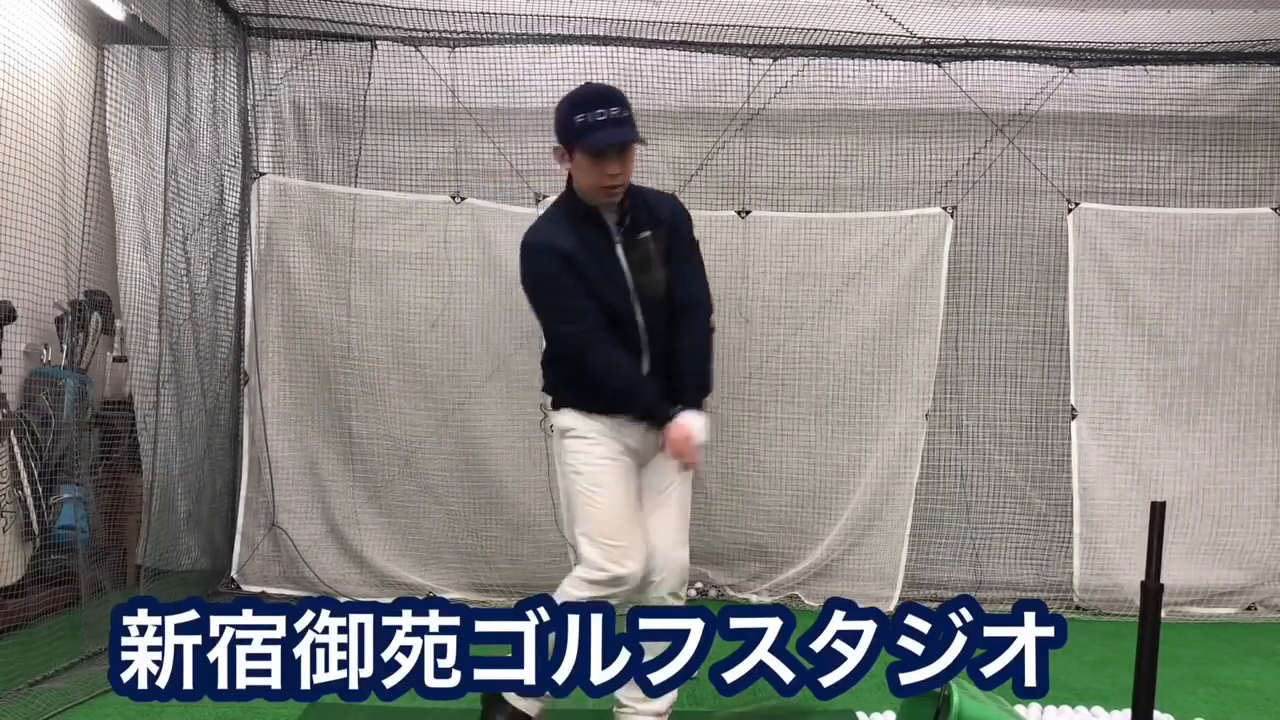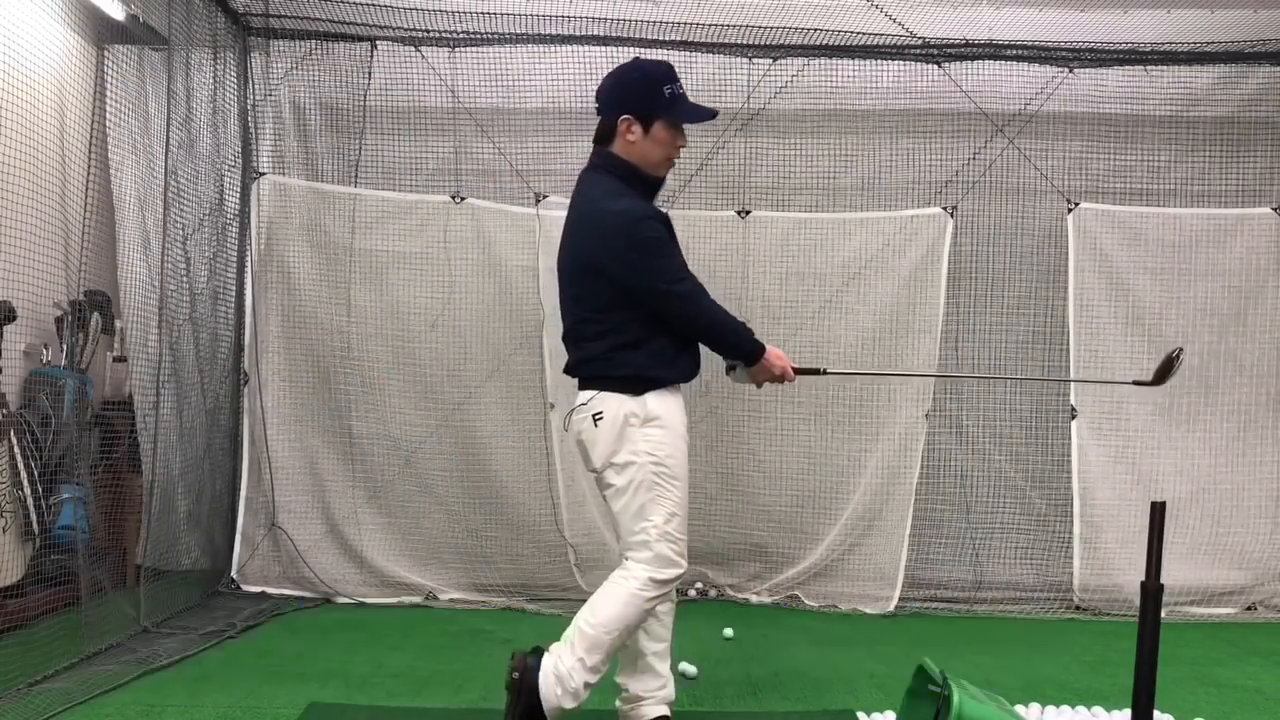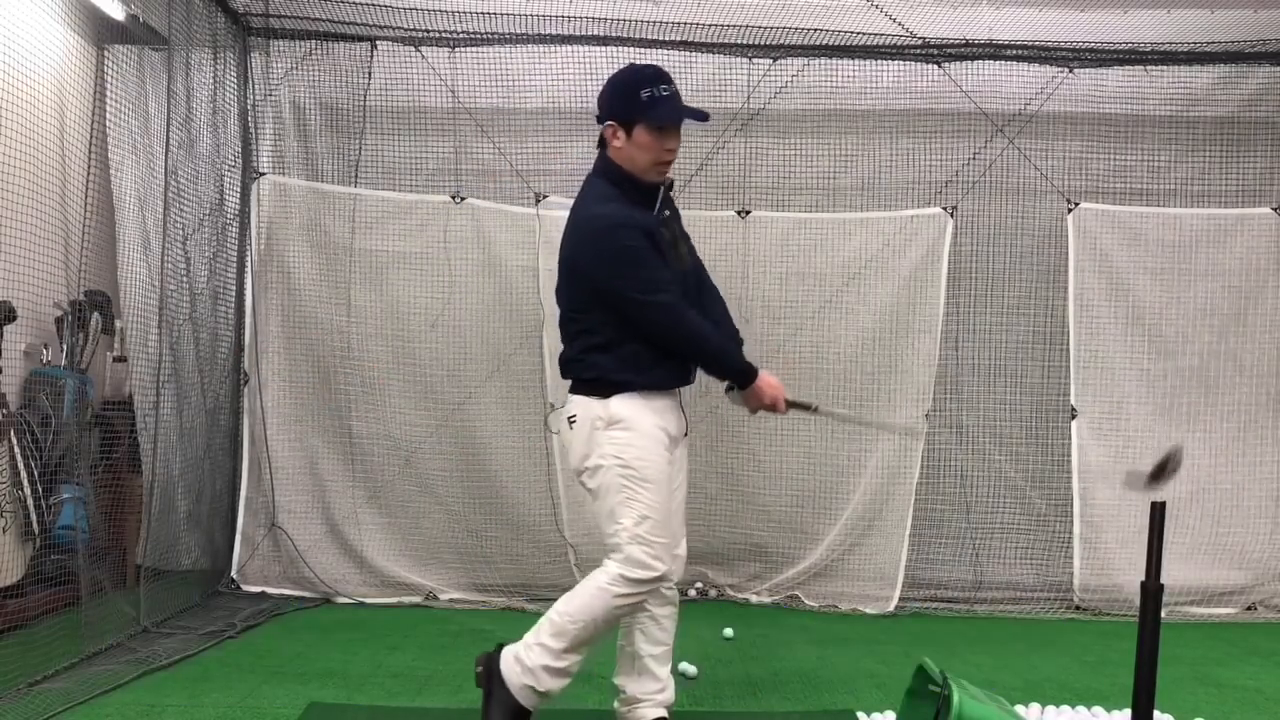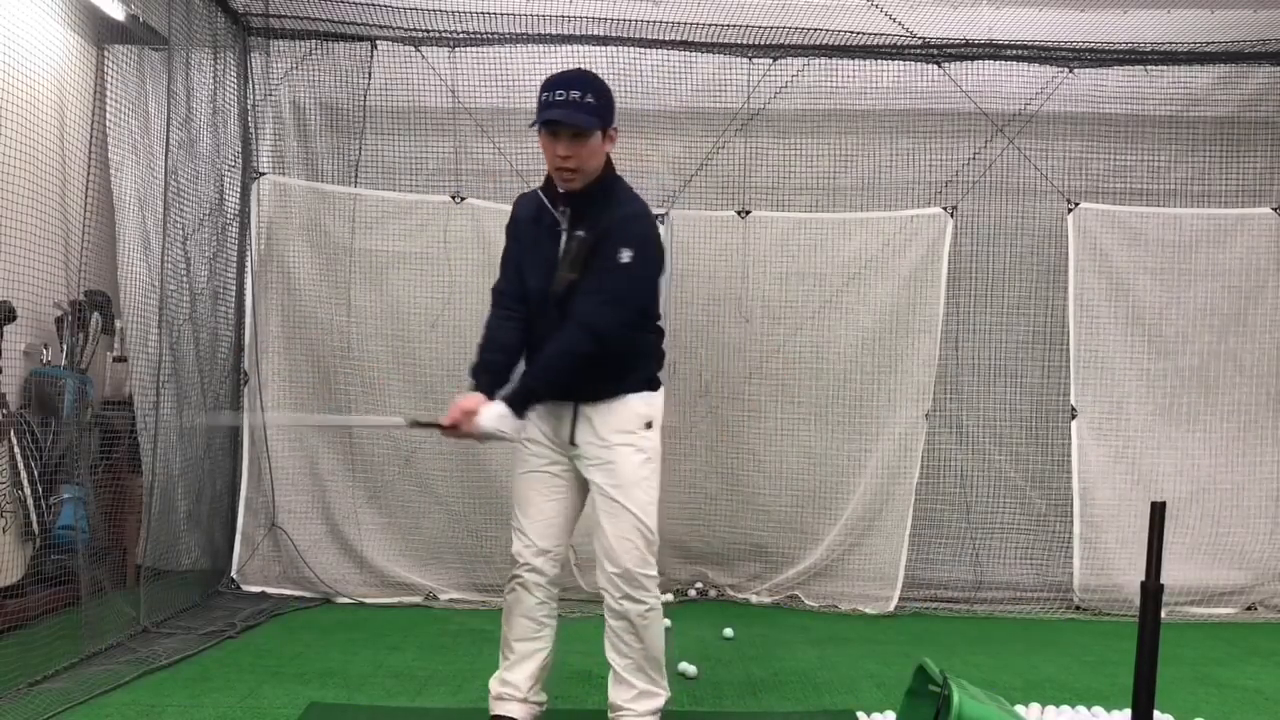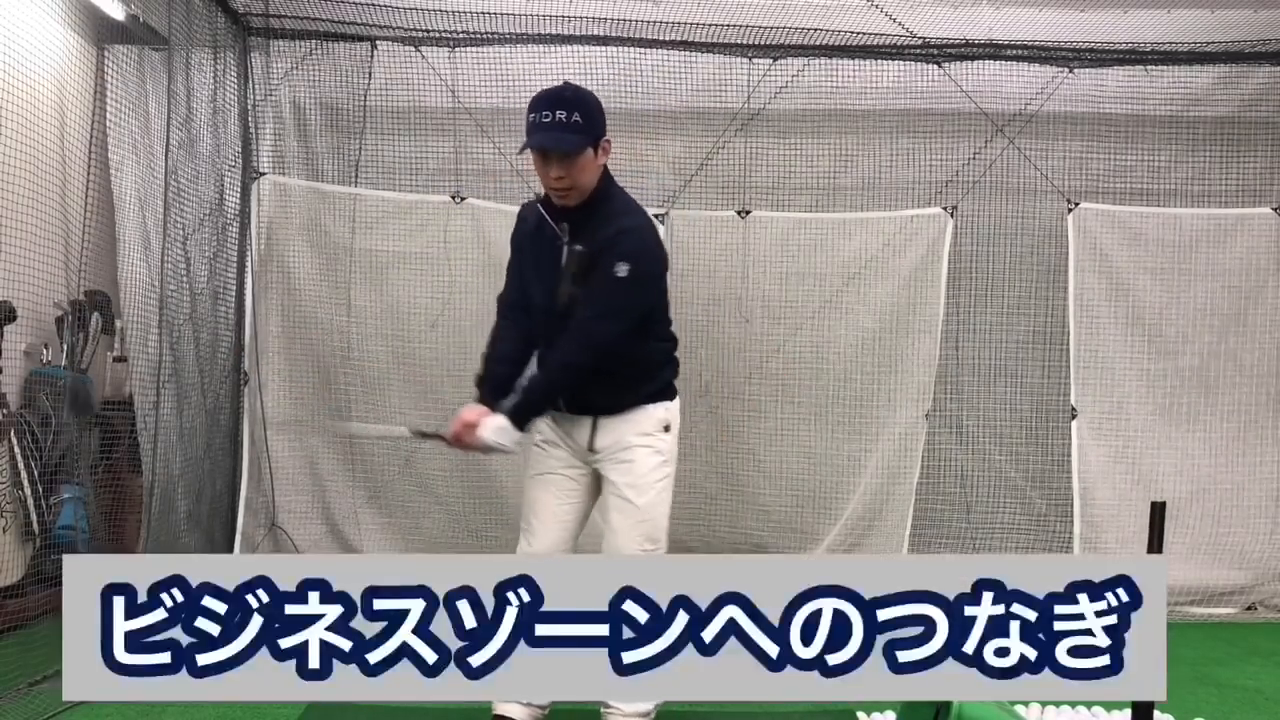
dt=0.5s
person 1, frame 1
left shoulder: (665, 216)
right shoulder: (547, 242)
left elbow: (693, 320)
right elbow: (588, 347)
left wrist: (689, 410)
right wrist: (660, 421)
left hip: (666, 423)
right hip: (590, 424)
left knee: (665, 573)
right knee: (612, 568)
person 1, frame 2
left shoulder: (612, 195)
right shoulder: (621, 217)
left elbow: (680, 291)
right elbow: (682, 304)
left wrist: (743, 348)
right wrist: (754, 350)
left hip: (636, 402)
right hip: (634, 409)
left knee: (655, 559)
right knee: (655, 562)
person 1, frame 3
left shoulder: (647, 203)
right shoulder: (605, 222)
left elbow: (697, 290)
right elbow: (667, 317)
left wrist: (736, 363)
right wrist: (746, 375)
left hip: (656, 406)
right hip: (617, 411)
left knee: (663, 565)
right knee: (639, 564)
person 1, frame 4
left shoulder: (630, 224)
right shoulder: (531, 212)
left elbow: (588, 331)
right elbow: (512, 308)
left wrist: (508, 406)
right wrist: (485, 386)
left hip: (621, 412)
right hip: (549, 411)
left knee: (629, 569)
right knee: (534, 563)
person 1, frame 5
left shoulder: (630, 235)
right shoulder: (533, 223)
left elbow: (587, 344)
right elbow: (517, 320)
left wrist: (511, 420)
right wrist: (487, 399)
left hip: (636, 421)
right hip: (562, 422)
right knee: (537, 566)
